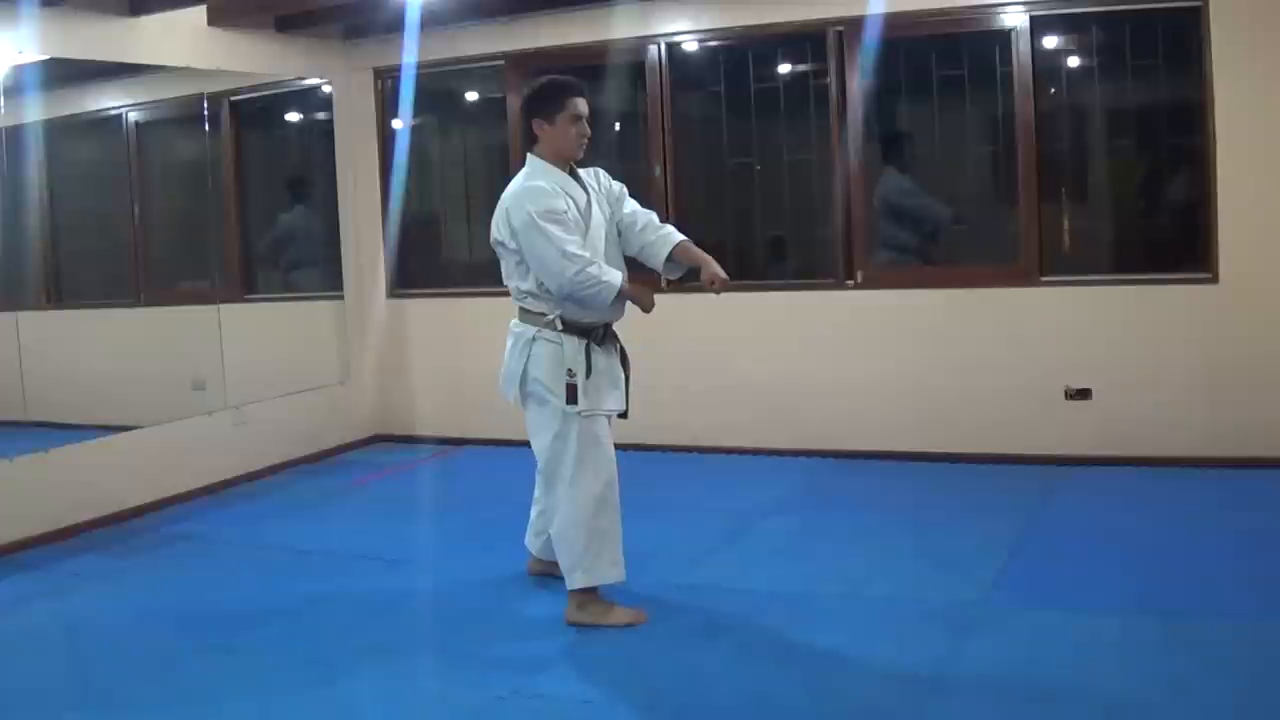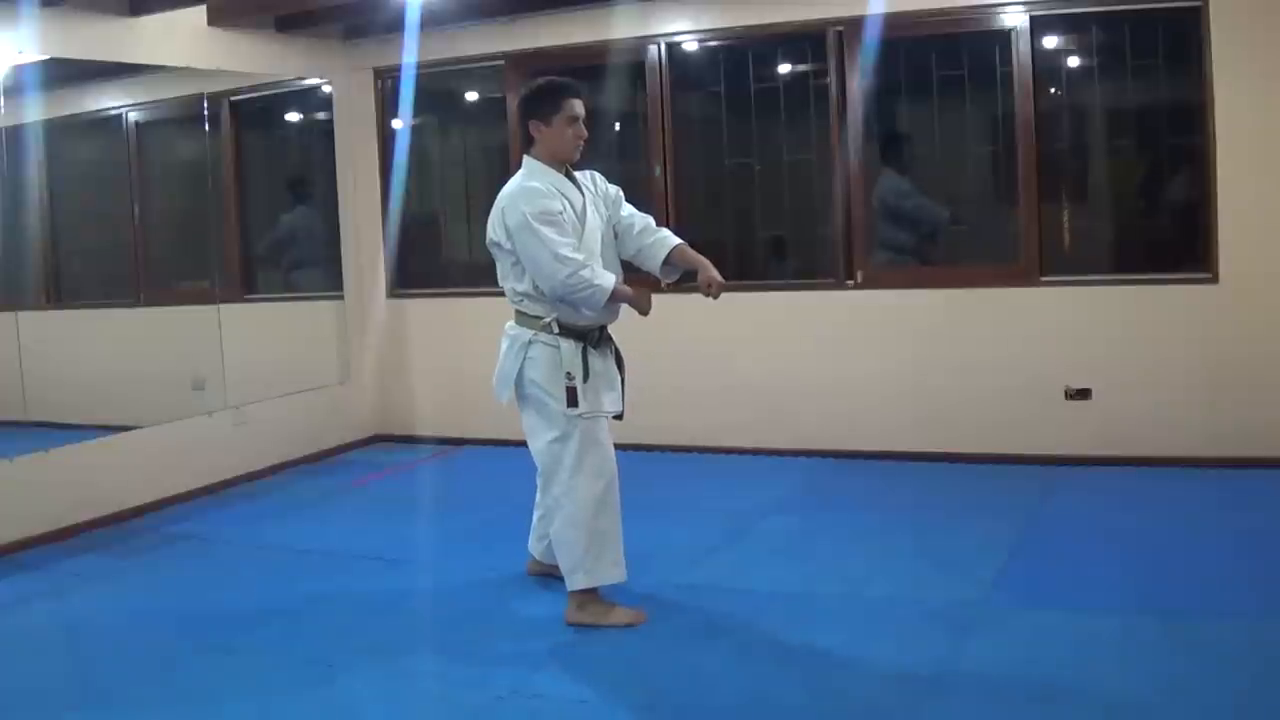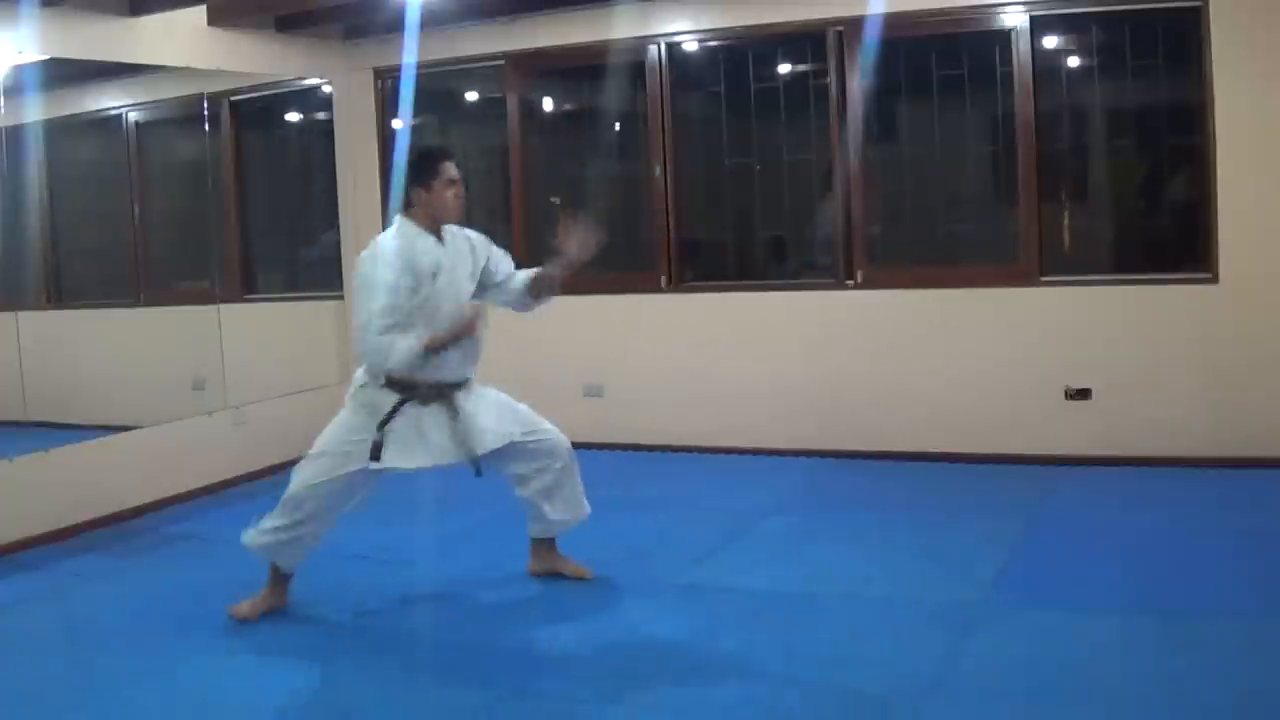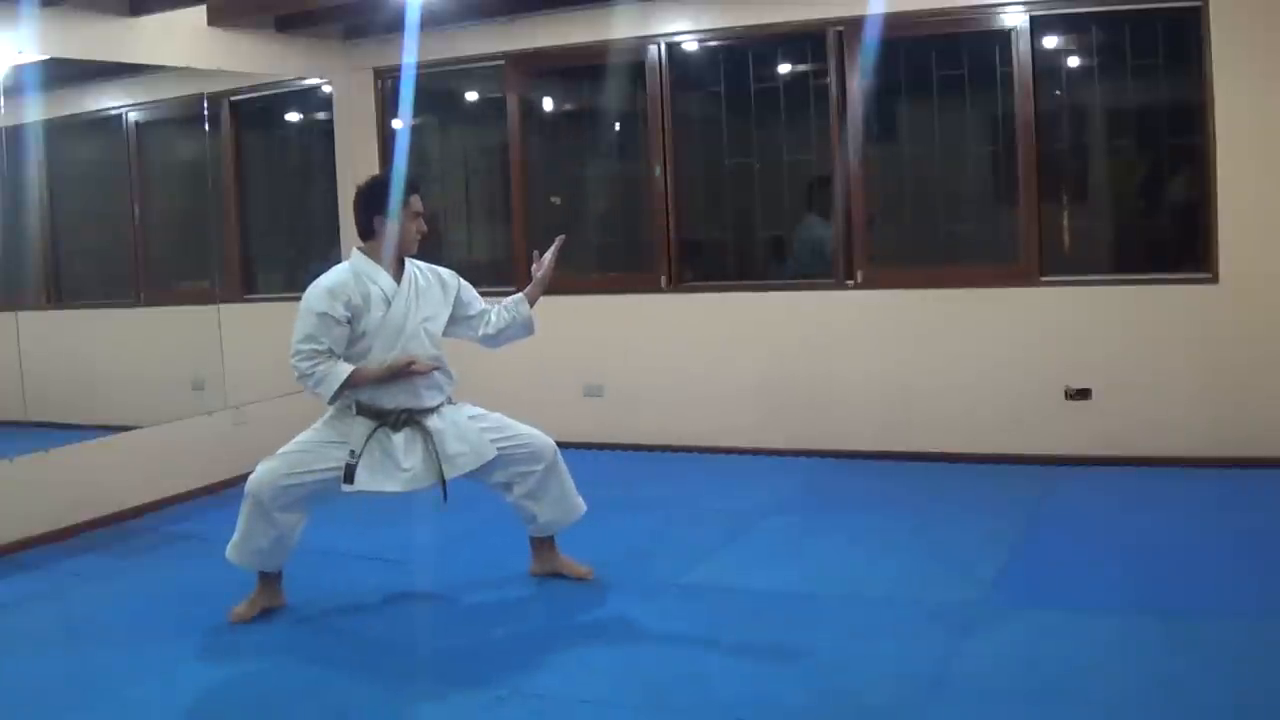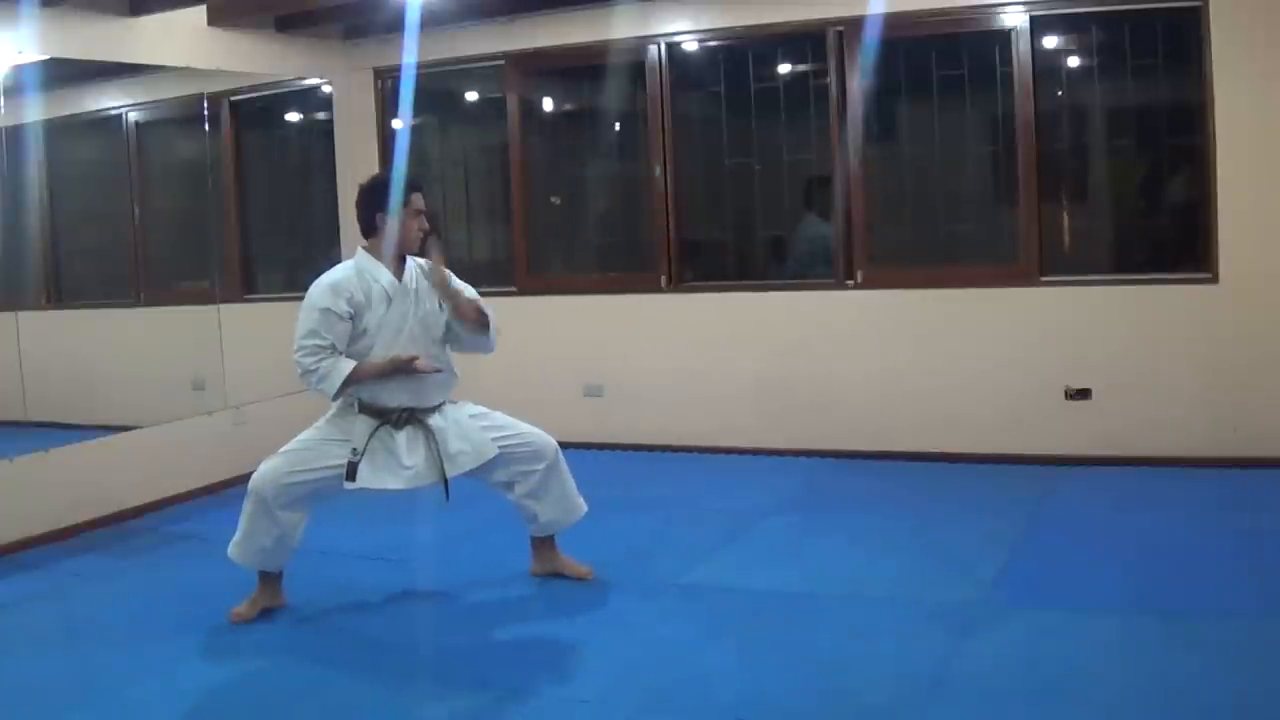
dt=1s
person 1, frame 1
left shoulder: (596, 183)
right shoulder: (529, 196)
left elbow: (643, 229)
right elbow: (573, 274)
left wrist: (702, 261)
right wrist: (635, 292)
left hip: (587, 345)
right hip: (554, 350)
left knee: (564, 461)
right knee: (584, 468)
left ankle: (544, 553)
right ankle: (585, 596)
person 1, frame 2
left shoulder: (591, 186)
right shoulder: (524, 198)
left elbow: (639, 232)
right elbow: (566, 276)
left wrist: (698, 263)
right wrist: (629, 294)
left hip: (583, 348)
right hip: (550, 352)
left knee: (566, 462)
right knee: (585, 468)
left ankle: (546, 554)
right ankle: (585, 596)
person 1, frame 3
left shoulder: (468, 245)
right shoulder: (389, 256)
left elbow: (518, 289)
right elbow: (379, 346)
left wrist: (563, 264)
right wrist: (449, 334)
left hip: (457, 396)
right hip: (389, 401)
left knee: (549, 448)
right knee: (318, 486)
left ankle: (545, 552)
right ankle: (277, 584)
person 1, frame 4
left shoulder: (437, 281)
right shoulder: (334, 289)
left elbow: (491, 327)
right elbow: (310, 365)
left wrist: (537, 286)
right wrist: (382, 373)
left hip: (437, 420)
right hip: (360, 427)
left knee: (536, 452)
right knee: (269, 485)
left ankle: (545, 554)
right ankle: (268, 587)
person 1, frame 5
left shoulder: (431, 276)
right shoulder: (337, 286)
left elbow: (480, 335)
right elbow: (313, 362)
left wrist: (447, 290)
right wrist: (385, 368)
left hip: (439, 418)
right hip: (362, 425)
left knee: (538, 451)
right knee: (271, 483)
left ankle: (545, 554)
right ankle: (269, 587)
